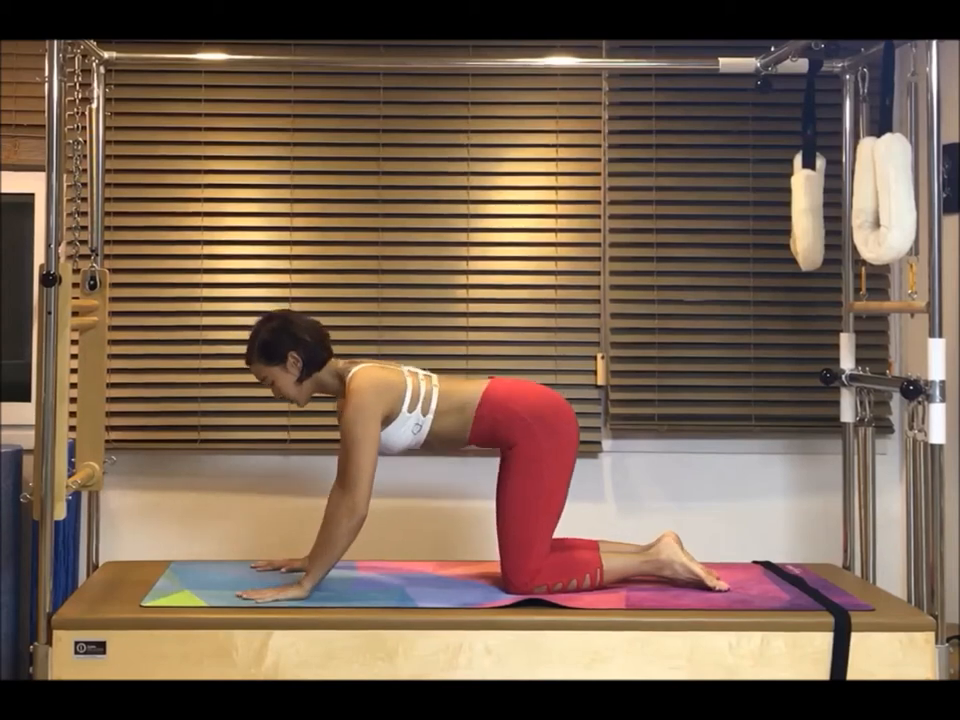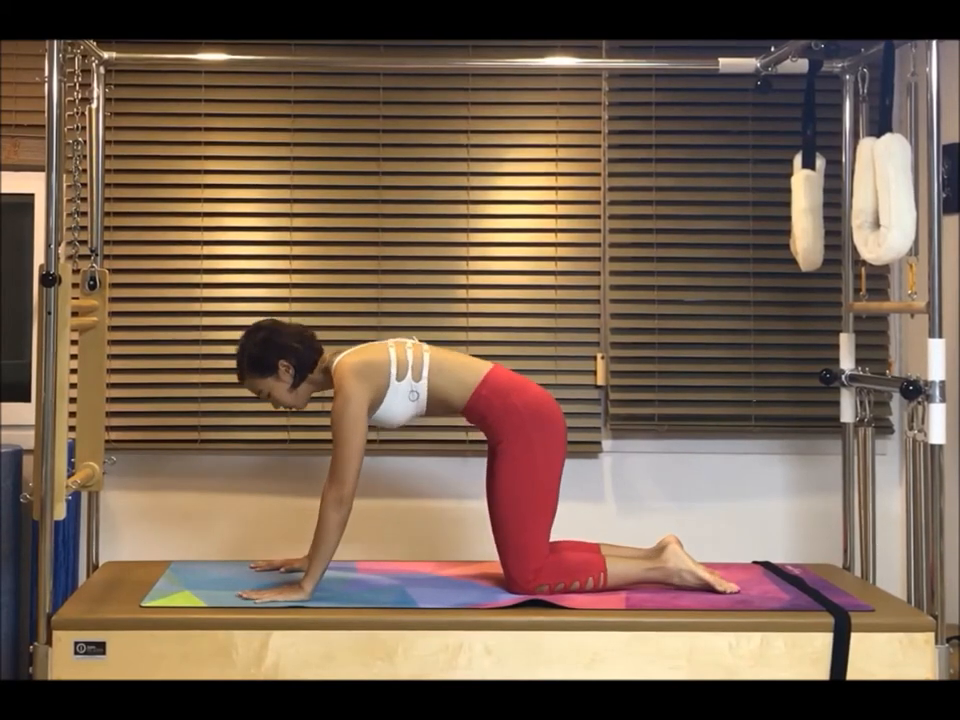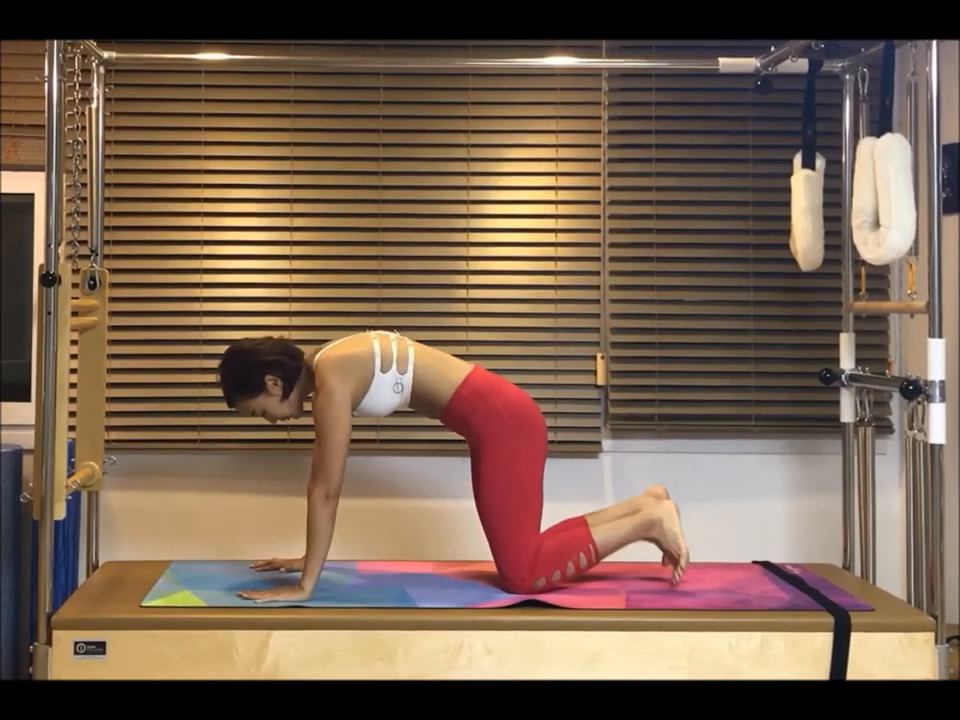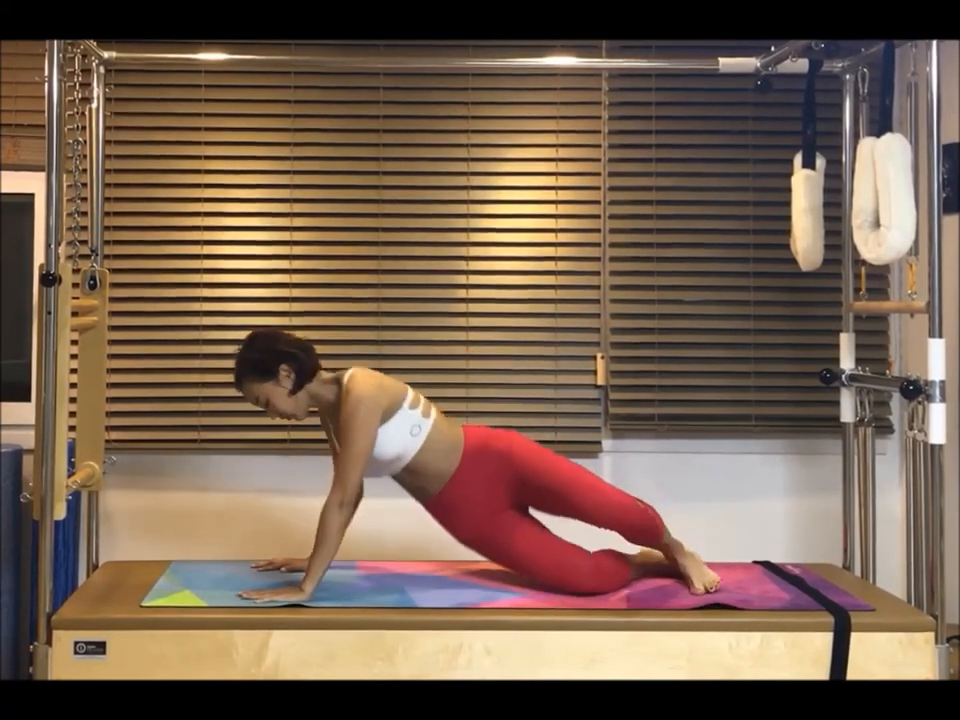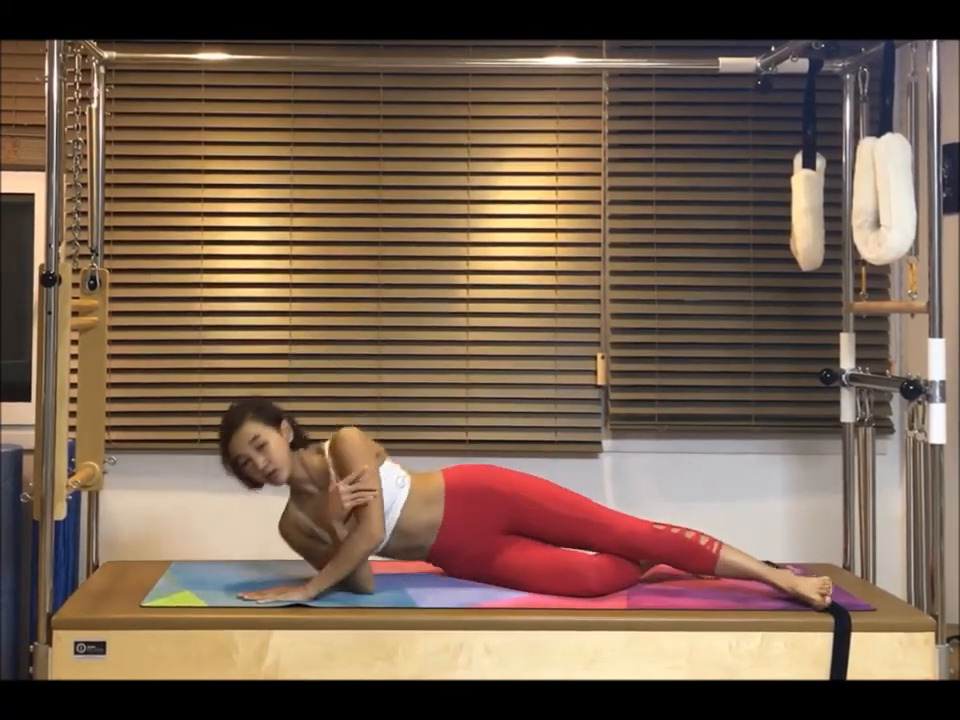
dt=1s
person 1, frame 1
left shoulder: (360, 395)
right shoulder: (354, 384)
left elbow: (355, 507)
right elbow: (343, 485)
left wrist: (305, 583)
right wrist: (312, 558)
left hip: (536, 424)
right hip: (530, 419)
left knee: (523, 577)
right knee: (527, 553)
left ankle: (655, 562)
right ankle: (653, 549)
person 1, frame 2
left shoulder: (349, 382)
right shoulder: (351, 369)
left elbow: (339, 494)
right elbow: (338, 488)
left wrist: (306, 584)
right wrist: (311, 558)
left hip: (523, 419)
right hip: (517, 417)
left knee: (526, 575)
right knee: (525, 556)
left ankle: (663, 568)
right ankle: (655, 553)
person 1, frame 3
left shoulder: (330, 379)
right shoulder: (328, 365)
left elbow: (326, 491)
right elbow: (323, 483)
left wrist: (305, 586)
right wrist: (307, 558)
left hip: (500, 419)
right hip: (494, 417)
left knee: (522, 575)
right knee: (520, 555)
left ankle: (647, 521)
right ankle: (643, 507)
person 1, frame 4
left shoulder: (359, 391)
right shoulder: (331, 412)
left elbow: (340, 498)
right elbow: (349, 496)
left wrist: (307, 588)
right wrist: (312, 561)
left hip: (495, 458)
right hip: (465, 509)
left knee: (614, 508)
right knee: (587, 577)
left ankle: (677, 552)
right ankle: (654, 563)
person 1, frame 5
left shoulder: (347, 443)
right shoulder: (294, 522)
left elbow: (370, 531)
right elbow: (362, 580)
left wrist: (306, 588)
right wrist: (340, 523)
left hip: (480, 498)
right hip: (466, 555)
left knee: (626, 531)
right knee: (592, 578)
left ankle: (780, 578)
right ankle: (658, 571)
